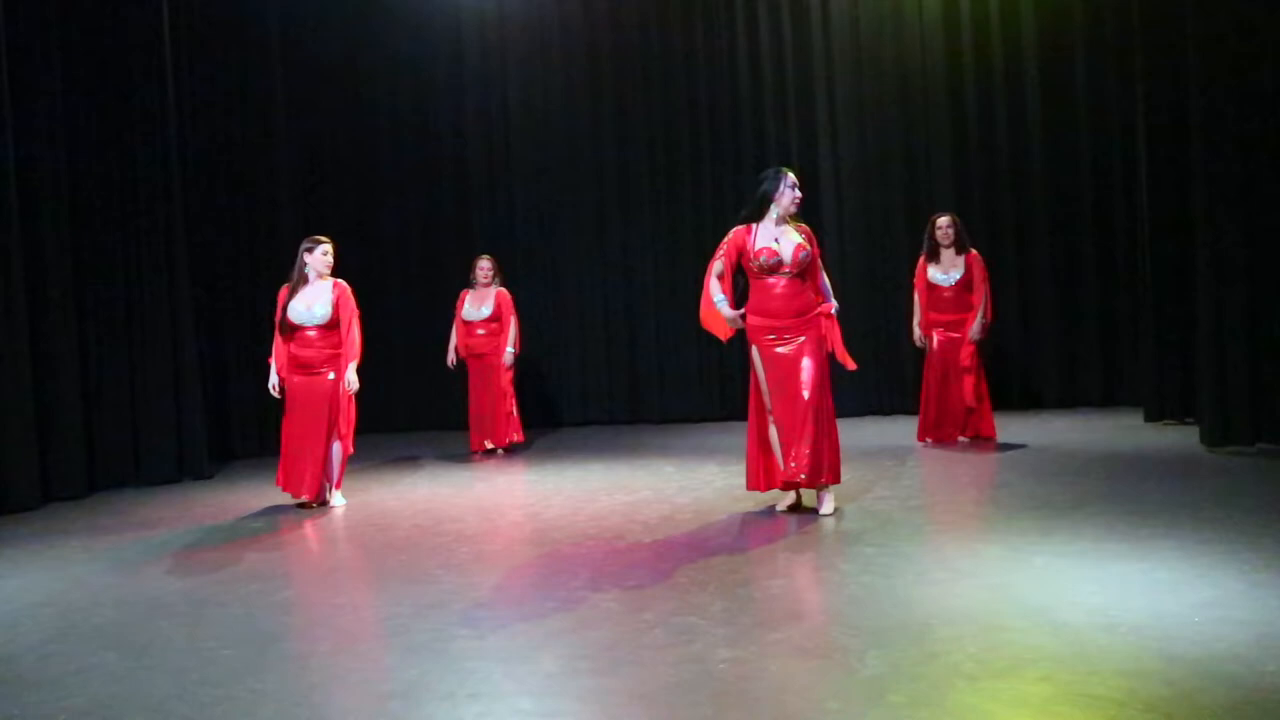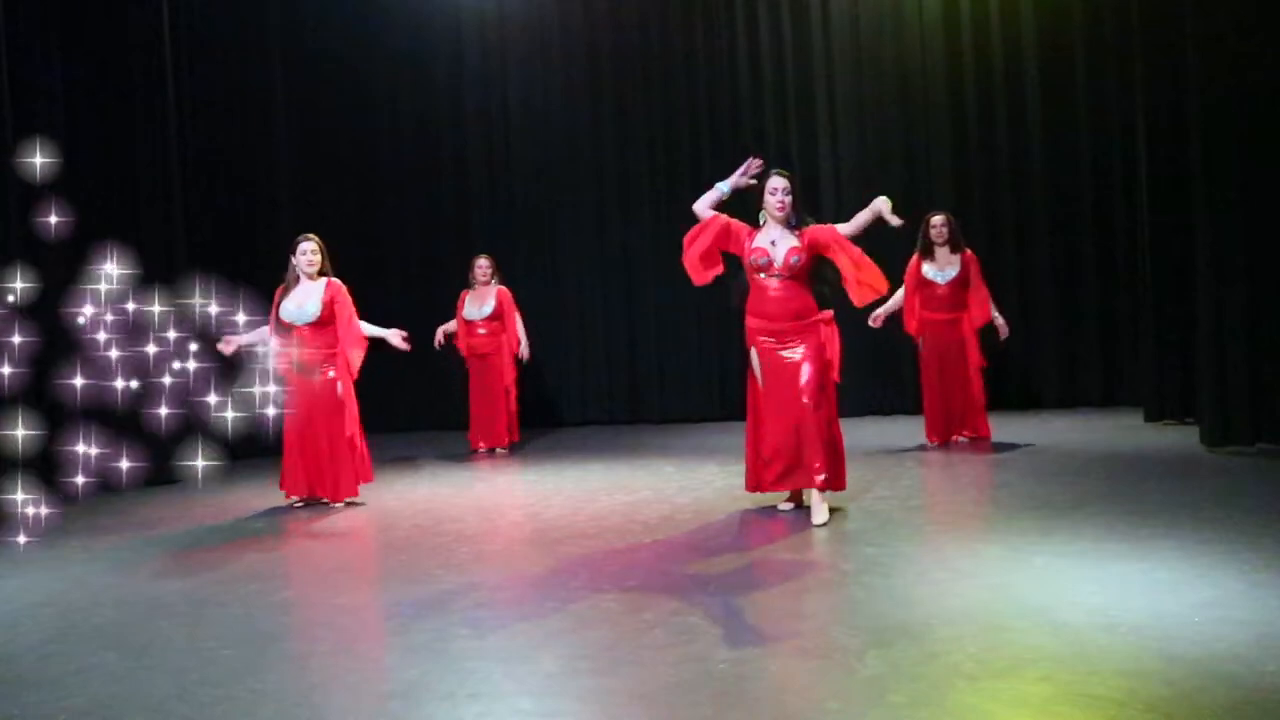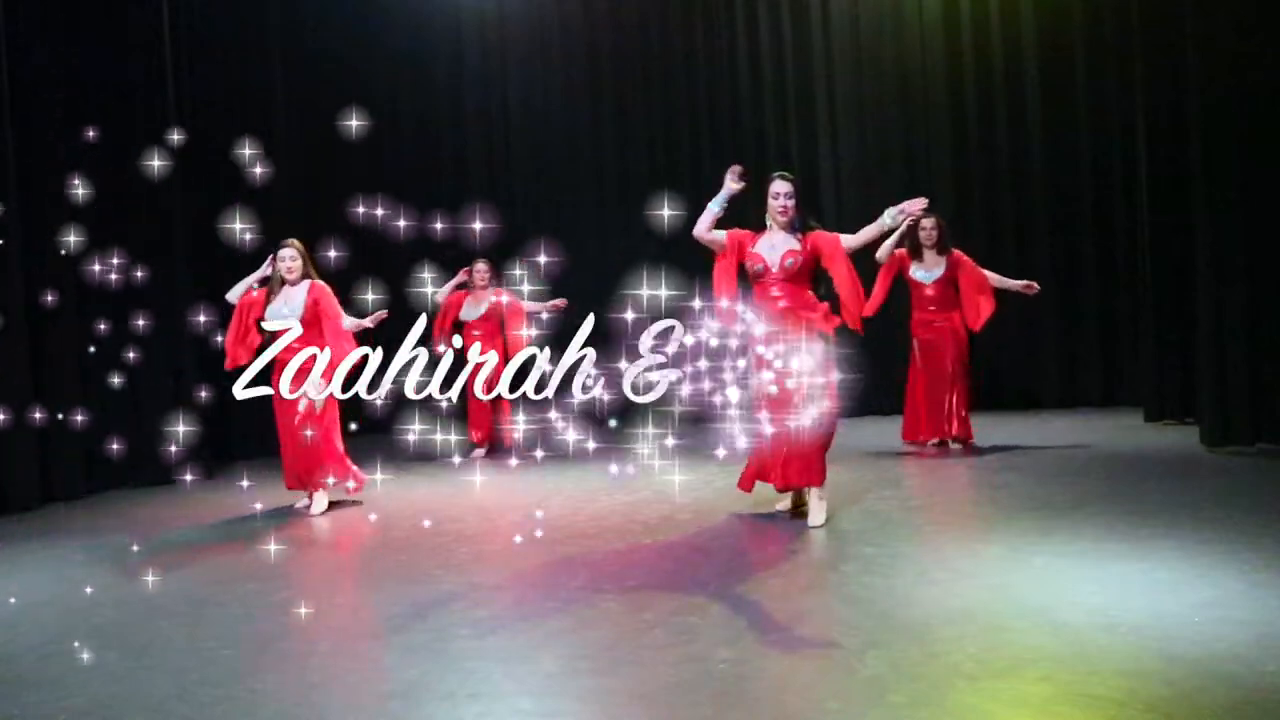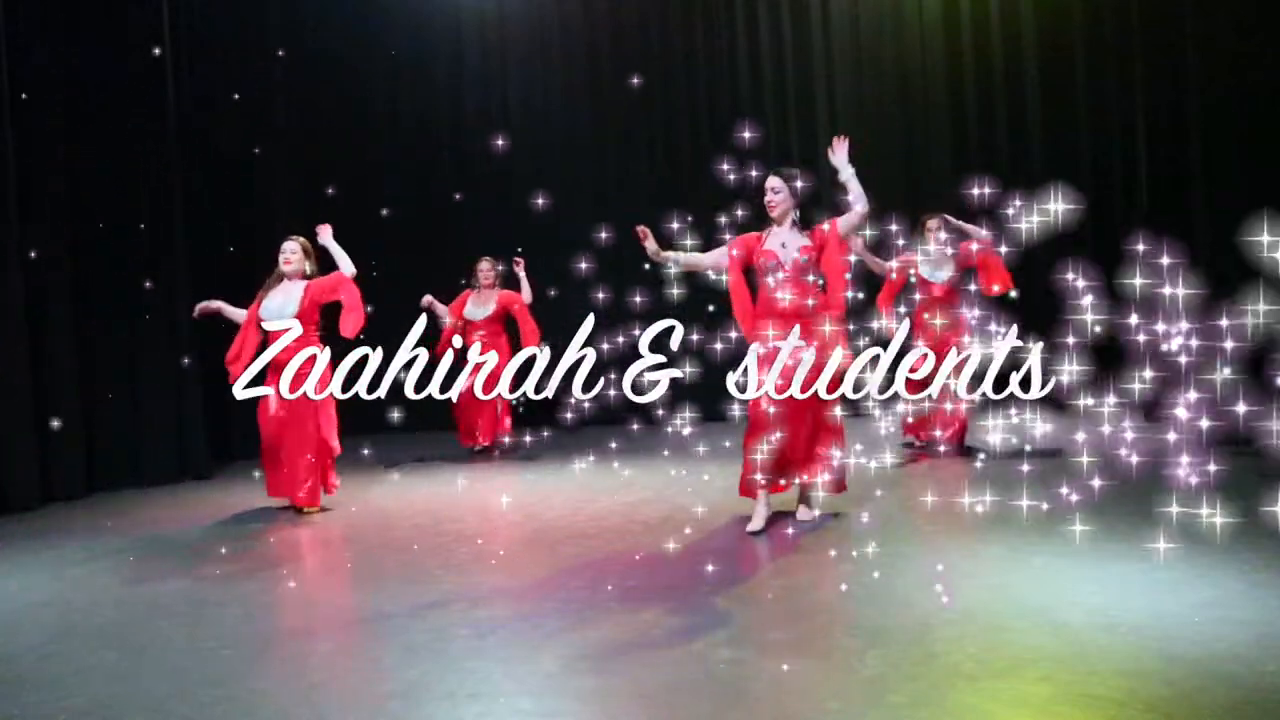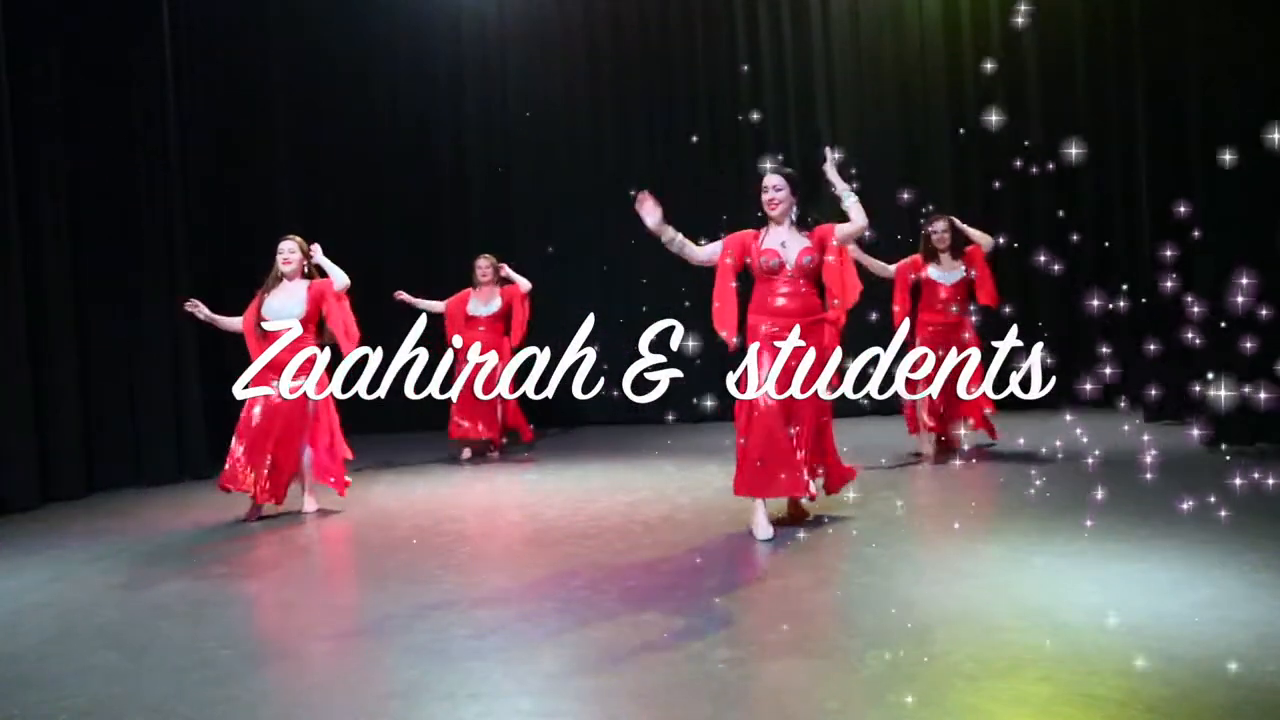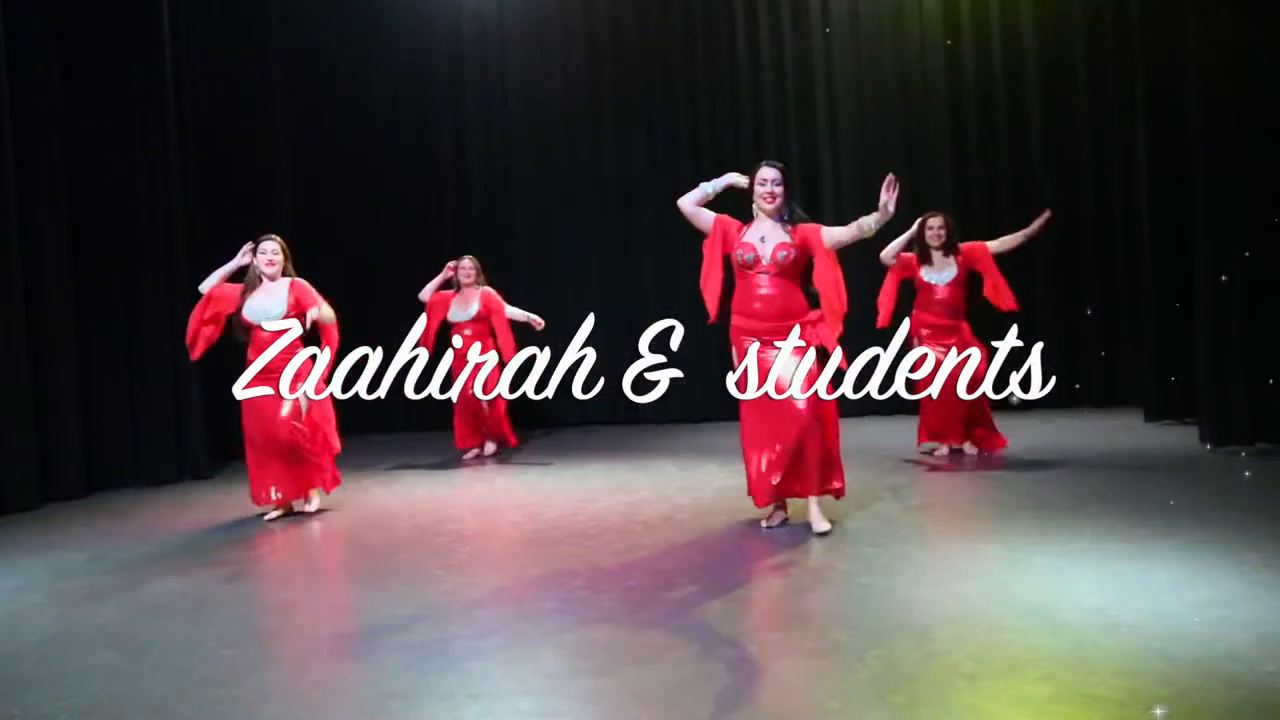
dt=0.5s
person 1, frame 1
left shoulder: (803, 233)
right shoulder: (741, 235)
left elbow: (819, 280)
right elbow: (714, 275)
left wrist: (831, 314)
right wrist: (724, 308)
left hip: (805, 329)
right hip: (764, 333)
left knee: (810, 403)
right knee: (773, 409)
left ankle: (822, 485)
right ankle: (790, 487)
person 1, frame 2
left shoulder: (809, 236)
right shoulder: (743, 235)
left elbow: (851, 228)
right elbow: (700, 210)
left wrist: (877, 207)
right wrist: (732, 183)
left hip: (805, 334)
right hip: (763, 336)
left knee: (809, 407)
right knee: (772, 412)
left ankle: (818, 490)
right ankle: (792, 487)
person 1, frame 3
left shoulder: (811, 242)
right shoulder: (747, 242)
left elbow: (858, 238)
right elbow: (701, 234)
left wrist: (893, 216)
right wrist: (725, 194)
left hip: (804, 333)
right hip: (768, 339)
left knee: (804, 409)
right knee: (776, 415)
left ankle: (814, 493)
right ankle: (796, 491)
person 1, frame 4
left shoulder: (819, 236)
right shoulder: (753, 243)
left elbow: (860, 212)
right elbow: (705, 260)
left wrist: (844, 169)
right wrist: (661, 254)
left hip: (812, 335)
right hip: (770, 336)
left knee: (813, 415)
right knee: (767, 414)
left ankle: (807, 495)
right ankle: (763, 503)
person 1, frame 5
left shoulder: (816, 238)
right shoulder: (747, 241)
left elbow: (859, 225)
right elbow: (695, 253)
left wrist: (839, 181)
right wrist: (661, 229)
left hip: (809, 337)
right hip: (766, 338)
left knee: (806, 418)
right knee: (762, 418)
left ankle: (795, 498)
right ankle: (761, 511)
person 1, frame 6
left shoulder: (803, 234)
right shoulder: (732, 232)
left elbow: (848, 232)
right elbow: (685, 205)
left wrist: (880, 216)
right wrist: (726, 181)
left hip: (794, 335)
right hip: (749, 338)
left knee: (804, 413)
right knee: (760, 422)
left ankle: (814, 500)
right ankle: (777, 502)
person 2, frame 1
left shoulder: (339, 289)
right shoulder: (287, 292)
left elbow: (350, 332)
right elbow: (280, 335)
left wrist: (351, 368)
right wrist: (274, 370)
left hip: (331, 371)
right hip: (298, 373)
left knee: (333, 429)
right knee: (302, 432)
left ankle: (334, 490)
right ankle: (312, 490)
person 2, frame 2
left shoulder: (333, 287)
right shoulder: (284, 292)
left elbow: (353, 325)
right elbow: (274, 330)
left wrist: (385, 333)
right wrist: (240, 341)
left hip: (330, 369)
right hip: (298, 371)
left knee: (335, 429)
right knee: (301, 430)
left ankle: (338, 490)
right ankle: (308, 489)
person 2, frame 3
left shoulder: (317, 288)
right shoulder: (270, 295)
left elbow: (341, 322)
right elbow: (232, 298)
left wrist: (363, 322)
right wrist: (260, 274)
left hip: (313, 368)
right hip: (284, 372)
left knee: (310, 425)
right knee: (291, 432)
left ankle: (320, 488)
right ankle: (308, 489)
person 2, frame 4
left shoulder: (314, 287)
right shoulder: (269, 291)
left elbow: (349, 274)
right elbow: (249, 319)
left wrist: (330, 244)
right wrist: (218, 306)
left hip: (308, 369)
right hip: (278, 372)
left knee: (306, 432)
right knee: (273, 430)
left ankle: (309, 494)
right ankle: (288, 487)
person 2, frame 5
left shoulder: (315, 288)
right shoulder: (267, 293)
left elbow: (343, 284)
right elbow: (245, 325)
left wrist: (320, 260)
right wrist: (209, 317)
left hip: (305, 372)
right hip: (270, 374)
left knee: (303, 433)
right knee: (257, 431)
left ankle: (308, 495)
right ankle: (258, 497)
person 2, frame 6
left shoulder: (296, 286)
right shoulder: (245, 293)
left elbow: (330, 315)
right elbow: (206, 291)
left wrist: (318, 314)
right wrist: (235, 264)
left hip: (293, 370)
right hip: (258, 375)
left knee: (291, 429)
right knee: (261, 436)
left ankle: (310, 488)
right ankle: (281, 499)
person 3, frame 1
left shoulder: (971, 257)
right shoulder: (926, 261)
left elbow: (981, 292)
right elbow: (919, 295)
left wrist: (979, 321)
right wrist: (916, 324)
left hip: (965, 326)
right hip: (936, 327)
left knee: (966, 377)
right knee: (937, 378)
left ankle: (967, 430)
right ankle: (938, 432)
person 3, frame 2
left shoulder: (966, 256)
right shoulder: (919, 259)
left elbow: (979, 290)
right elbow: (906, 290)
left wrist: (995, 316)
right wrist: (884, 310)
left hip: (959, 324)
right hip: (930, 326)
left knee: (962, 376)
right knee: (934, 378)
left ankle: (966, 429)
right ankle: (939, 433)
person 3, frame 3
left shoulder: (953, 257)
right shoulder: (906, 258)
left elbow: (983, 276)
right elbow: (881, 257)
left wrist: (1015, 285)
right wrist: (901, 230)
left hip: (950, 326)
right hip: (922, 327)
left knee: (951, 376)
right knee: (924, 379)
left ankle: (954, 432)
right ankle: (932, 432)
person 3, frame 4
left shoulder: (959, 255)
right shoulder: (914, 260)
left elbow: (987, 242)
right elbow: (883, 269)
left wrist: (956, 224)
right wrist: (862, 252)
left hip: (953, 327)
right hip: (925, 326)
left knee: (953, 380)
right knee: (920, 376)
left ankle: (952, 435)
right ankle: (917, 432)
person 3, frame 5
left shoulder: (966, 256)
right shoulder: (921, 261)
left elbow: (988, 243)
right elbow: (888, 270)
left wrist: (960, 227)
right wrist: (857, 254)
left hip: (959, 329)
right hip: (929, 329)
right knee: (928, 380)
left ankle: (953, 437)
right ankle: (928, 436)
person 3, frame 6
left shoulder: (964, 253)
right shoulder: (913, 261)
left elbow: (999, 245)
right elbow: (885, 257)
left wrist: (1032, 228)
right wrist: (911, 233)
left hip: (956, 330)
right hip: (926, 331)
left knee: (970, 377)
right knee: (934, 384)
left ankle: (966, 437)
right ankle: (941, 439)
person 4, frame 1
left shoulder: (501, 294)
right shoulder: (465, 296)
left elbow: (511, 322)
right elbow: (457, 324)
left wrist: (510, 349)
right wrist: (451, 348)
left hip: (496, 352)
right hip: (474, 354)
left knee: (499, 395)
right knee: (478, 398)
left ankle: (501, 442)
right ankle: (482, 443)
person 4, frame 2
left shoulder: (501, 292)
right shoulder: (466, 295)
left elbow: (514, 318)
right elbow: (458, 322)
left wrist: (523, 341)
right wrist: (442, 329)
left hip: (498, 351)
right hip: (475, 353)
left knee: (499, 394)
right knee: (479, 396)
left ankle: (502, 441)
right ankle: (483, 442)
person 4, frame 3
left shoulder: (498, 295)
right shoulder: (463, 296)
left elbow: (521, 307)
right elbow: (439, 299)
left wrist: (546, 305)
right wrist: (457, 280)
left hip: (491, 350)
right hip: (472, 352)
left knee: (484, 393)
right knee: (476, 395)
left ankle: (483, 442)
right ankle: (482, 438)
person 4, frame 4
left shoulder: (503, 296)
right shoulder: (467, 296)
left elbow: (525, 300)
right elbow: (447, 314)
left wrist: (521, 274)
right wrist: (431, 302)
left hip: (495, 351)
left knee: (494, 394)
right knee: (469, 395)
left ankle: (493, 440)
right ankle: (479, 438)
person 4, frame 5
left shoulder: (504, 292)
right shoulder: (467, 295)
left elbow: (527, 287)
right elbow: (441, 307)
left wrist: (509, 273)
right wrist: (411, 300)
left hip: (496, 351)
right hip: (471, 351)
left knee: (495, 395)
right knee: (467, 395)
left ankle: (495, 443)
right ankle: (468, 443)
person 4, frame 6
left shoulder: (486, 293)
right shoulder: (450, 297)
left elbow: (506, 311)
right elbow: (423, 297)
left wrist: (530, 316)
right wrist: (443, 276)
left hip: (483, 352)
right hip: (460, 355)
left knee: (477, 395)
right knee: (465, 400)
left ankle: (491, 437)
right ankle: (475, 443)
